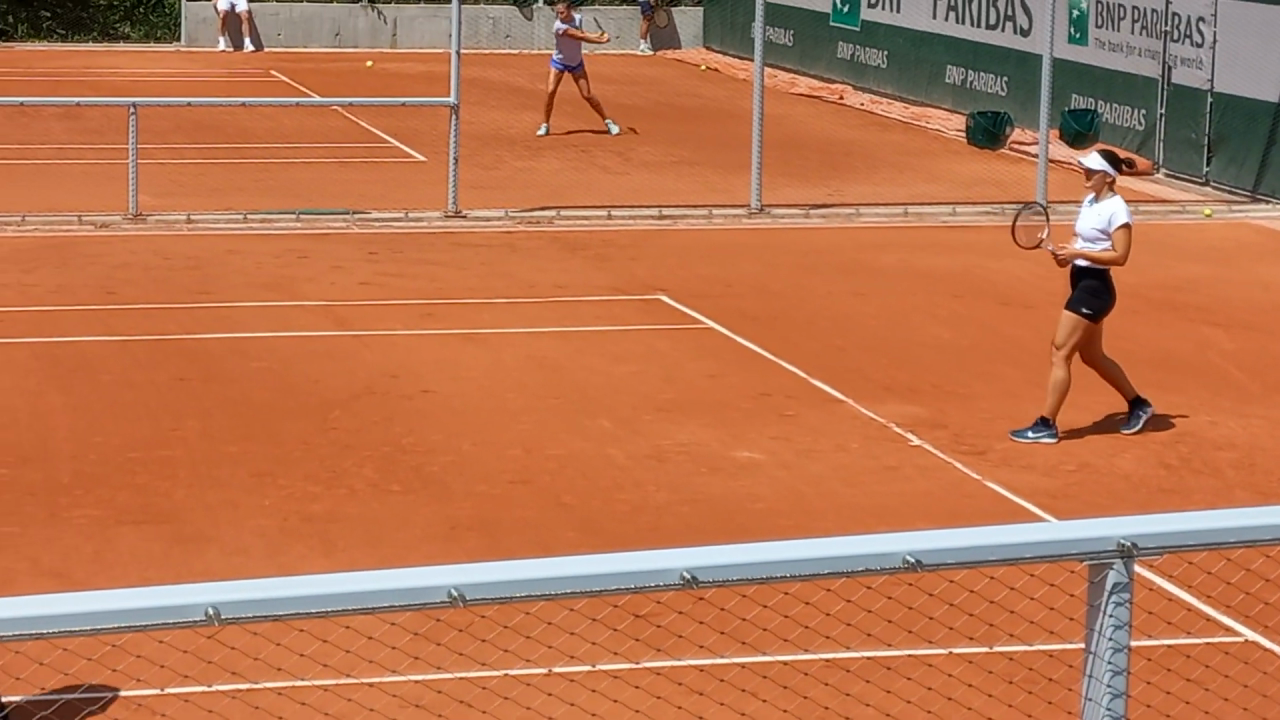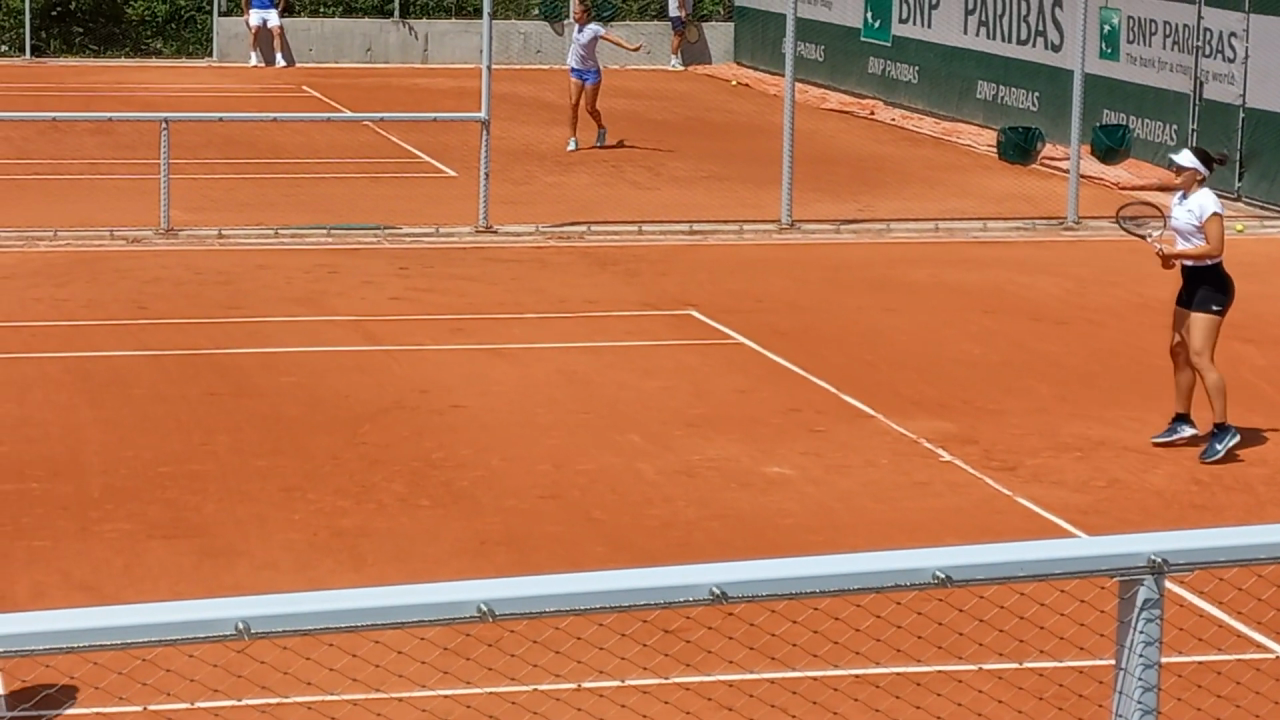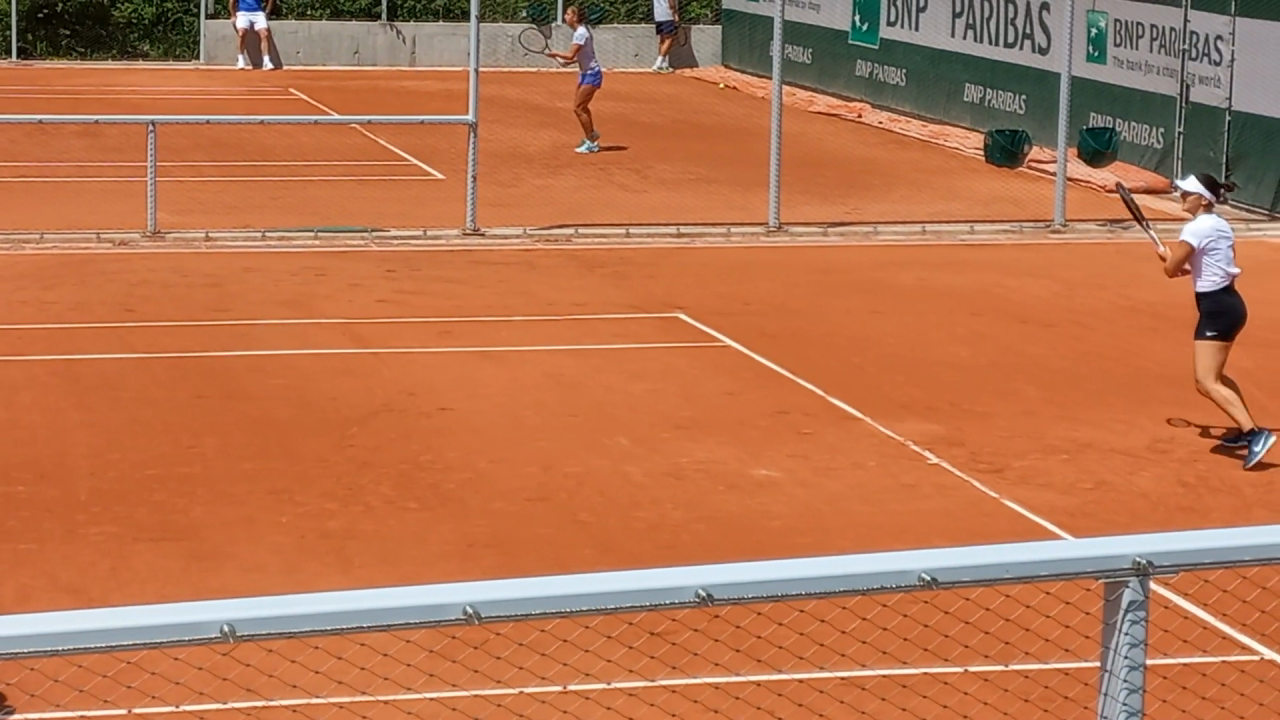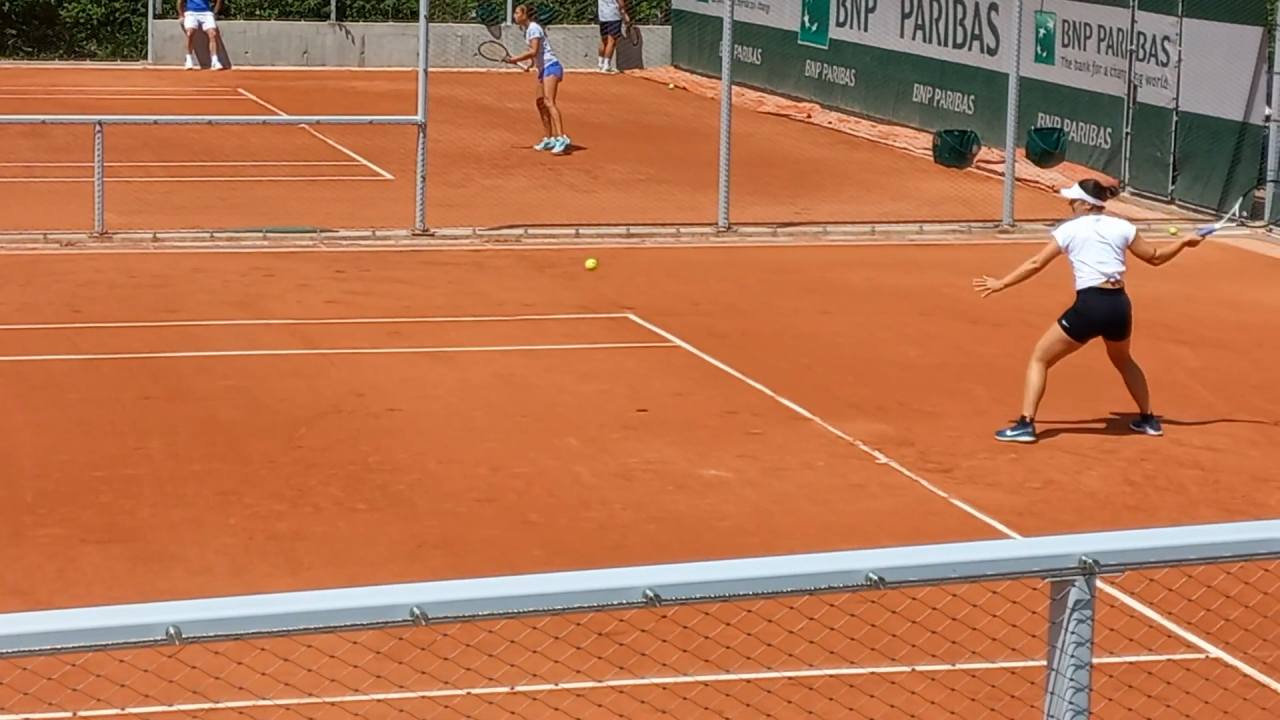
dt=0.5s
person 1, frame 1
left shoulder: (1117, 209)
right shoulder: (1089, 202)
left elbow: (1120, 257)
left wrist: (1077, 252)
right wrist: (1065, 253)
left hip: (1094, 289)
right hip: (1083, 284)
left knee: (1060, 354)
right knee: (1092, 355)
left ankle: (1046, 425)
right ankle: (1138, 403)
person 1, frame 2
left shoulder: (1207, 202)
right shoulder: (1179, 199)
left elbow: (1215, 249)
left wrist: (1176, 252)
right wrist: (1169, 255)
left hip: (1212, 284)
right hip: (1191, 282)
left knee: (1200, 359)
right knee: (1178, 352)
left ankle: (1222, 430)
right ankle: (1182, 421)
person 1, frame 3
left shoulder: (1195, 228)
right shoulder: (1221, 224)
left elbow: (1170, 270)
left wrist: (1165, 256)
right wrist: (1188, 267)
left hip: (1217, 309)
right hip: (1230, 304)
left knee: (1206, 381)
right knee: (1211, 374)
left ankle: (1257, 435)
right ankle: (1246, 434)
person 1, frame 4
left shoulder: (1069, 230)
right shoulder: (1122, 227)
left elbow: (1035, 264)
right elbow: (1155, 257)
left wrist: (1000, 284)
right wrist: (1184, 243)
left hip: (1089, 306)
right hip: (1118, 305)
left knee: (1039, 359)
right knee: (1122, 360)
left ankle: (1025, 424)
right ankle: (1148, 419)
